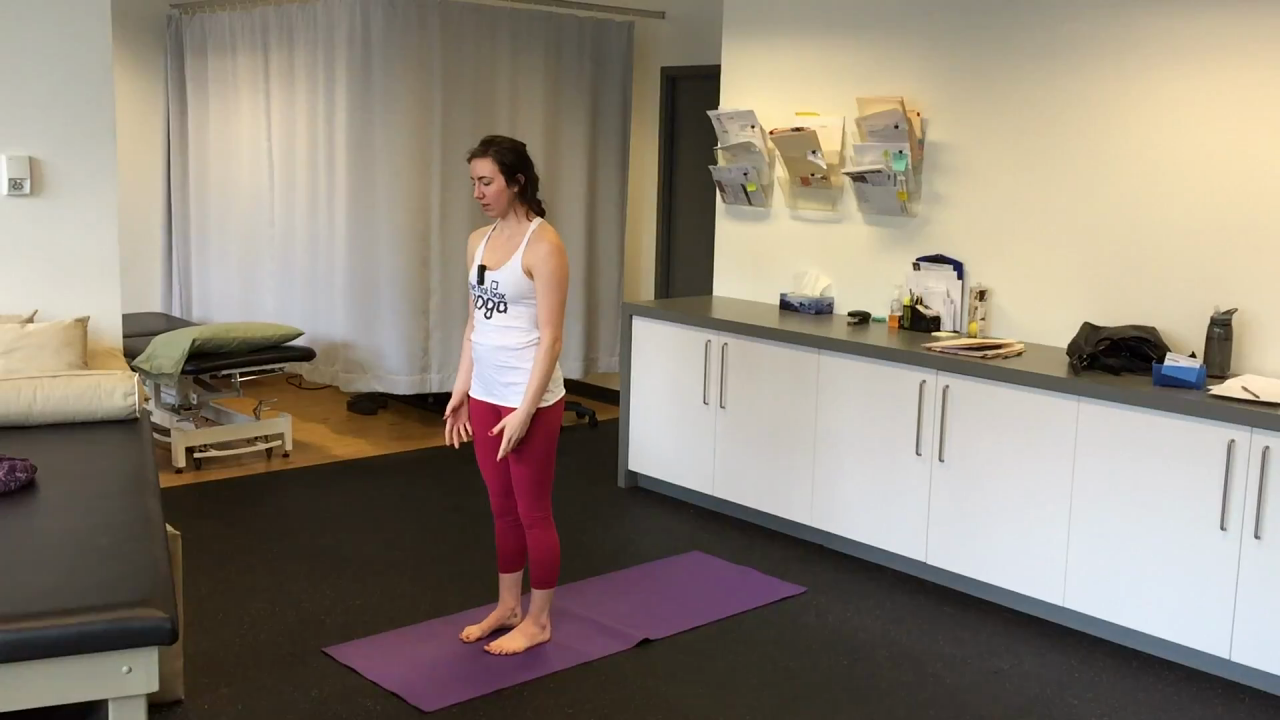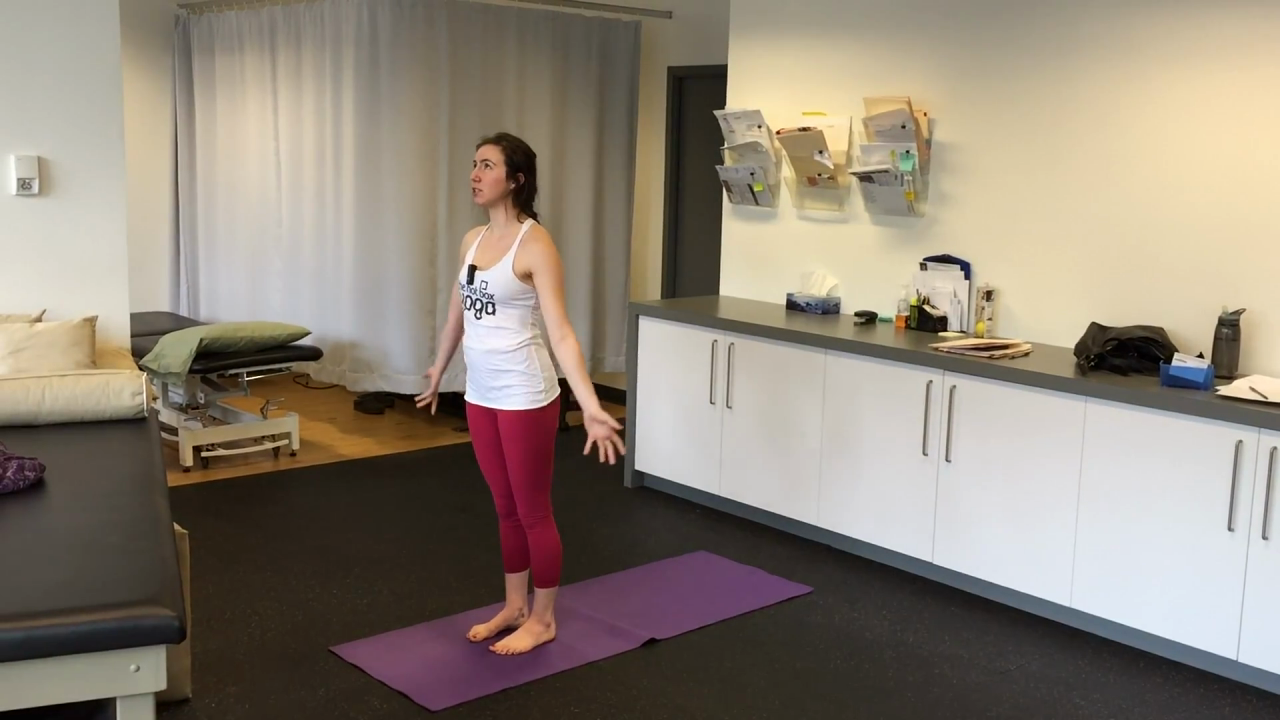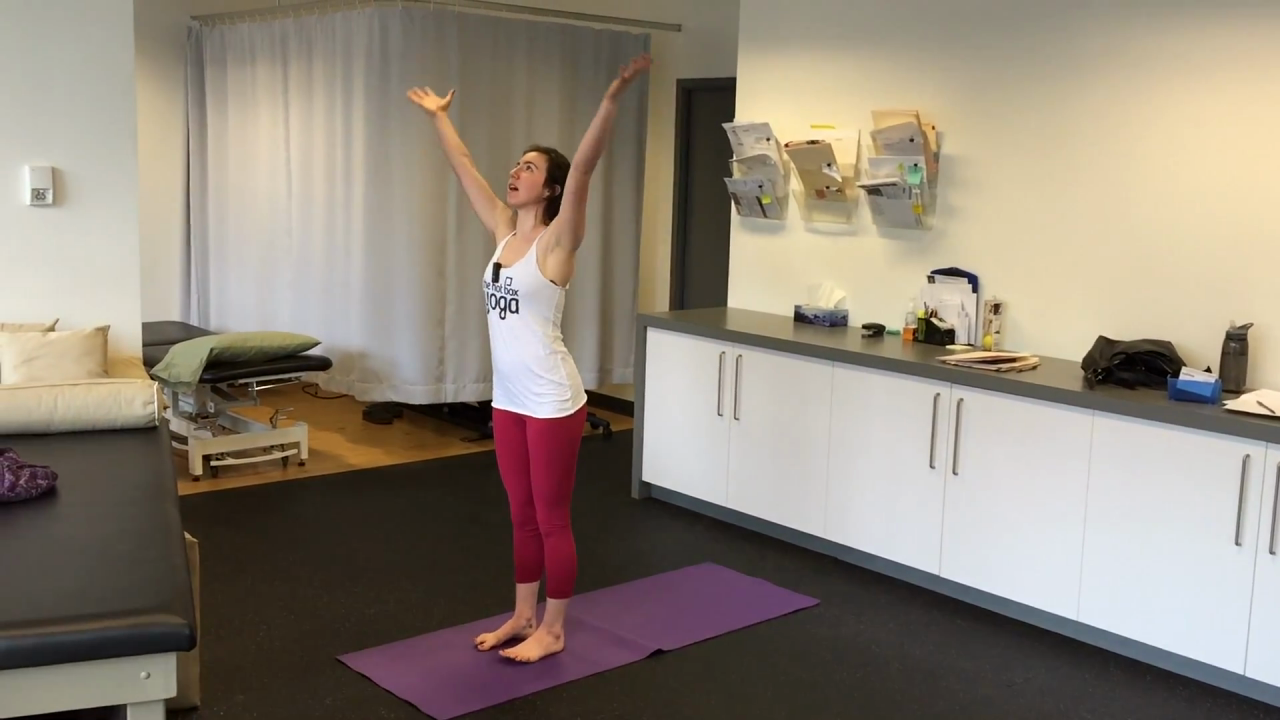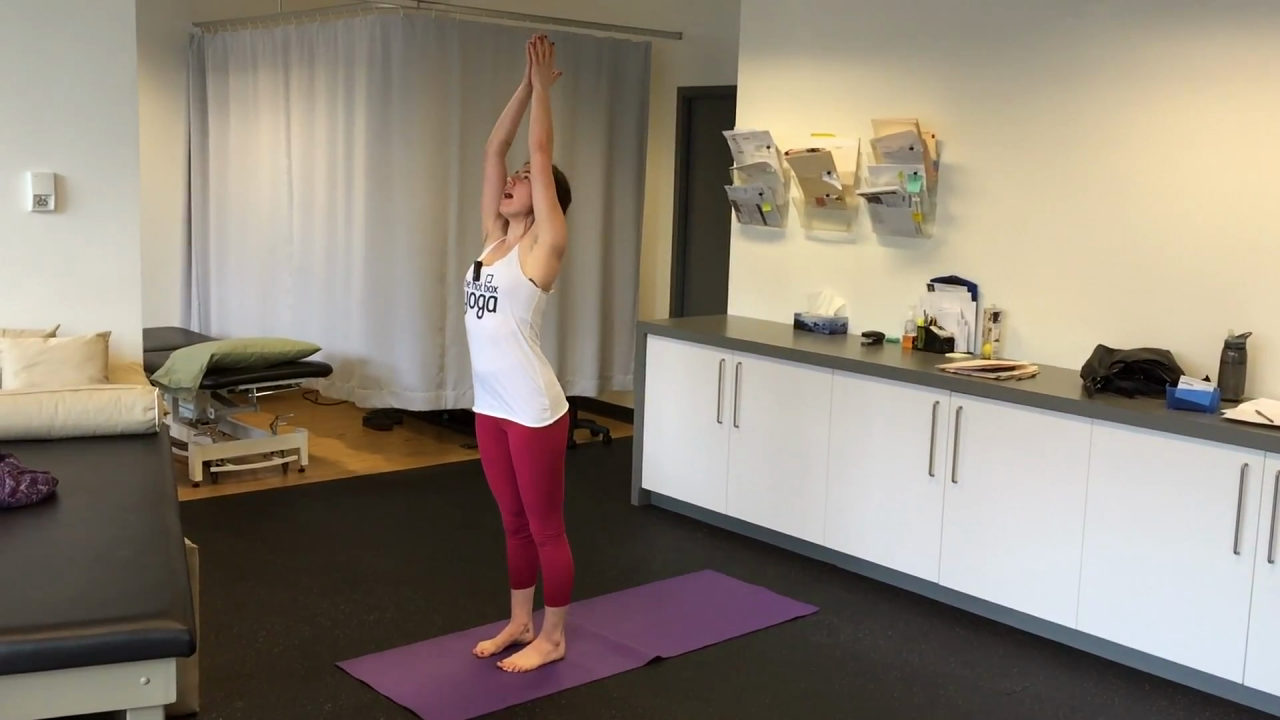
dt=1s
person 1, frame 1
left shoulder: (544, 244)
right shoulder: (478, 240)
left elbow: (550, 337)
left wrist: (526, 409)
right wrist: (461, 389)
left hip: (529, 396)
right hip: (486, 394)
left knee: (533, 512)
right knee: (502, 509)
left ankle: (538, 620)
right ankle: (507, 607)
person 1, frame 2
left shoulder: (535, 244)
right shoulder: (472, 240)
left elbow: (560, 331)
left wrist: (590, 407)
right wrist: (438, 368)
left hip: (523, 397)
right hip: (480, 395)
left knee: (533, 512)
right knee: (505, 509)
left ankle: (543, 619)
right ankle: (514, 606)
person 1, frame 3
left shoulder: (557, 242)
right shoulder: (503, 230)
left elbow: (584, 167)
right elbow: (465, 168)
left wrist: (614, 98)
right wrist: (436, 114)
left hip: (552, 404)
right hip: (508, 401)
left knee: (551, 521)
right knee: (523, 517)
left ankle: (553, 629)
right ankle: (523, 615)
person 1, frame 4
left shoulder: (545, 244)
right shoulder: (494, 237)
left elbow: (540, 151)
right elbow: (496, 150)
left wrist: (543, 85)
right wrist: (524, 85)
left hip: (534, 410)
right hip: (491, 407)
left knee: (545, 528)
right knee: (515, 524)
left ankle: (552, 637)
right ankle: (520, 623)
